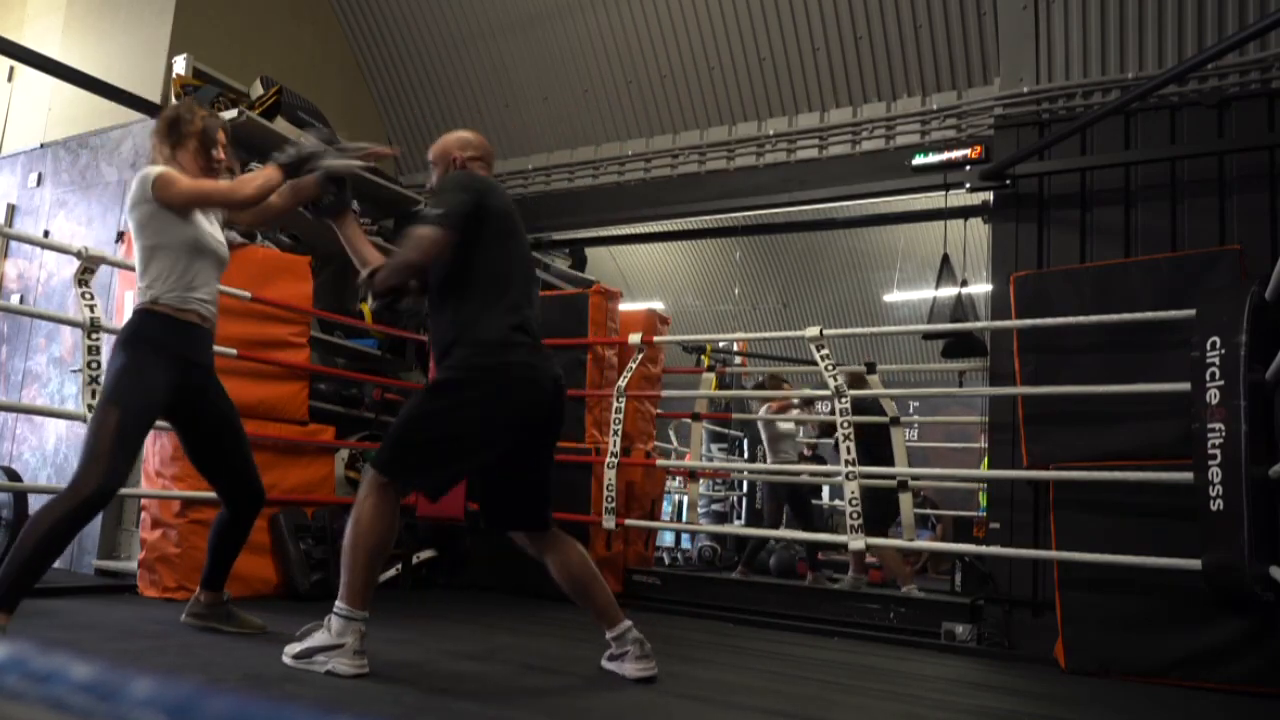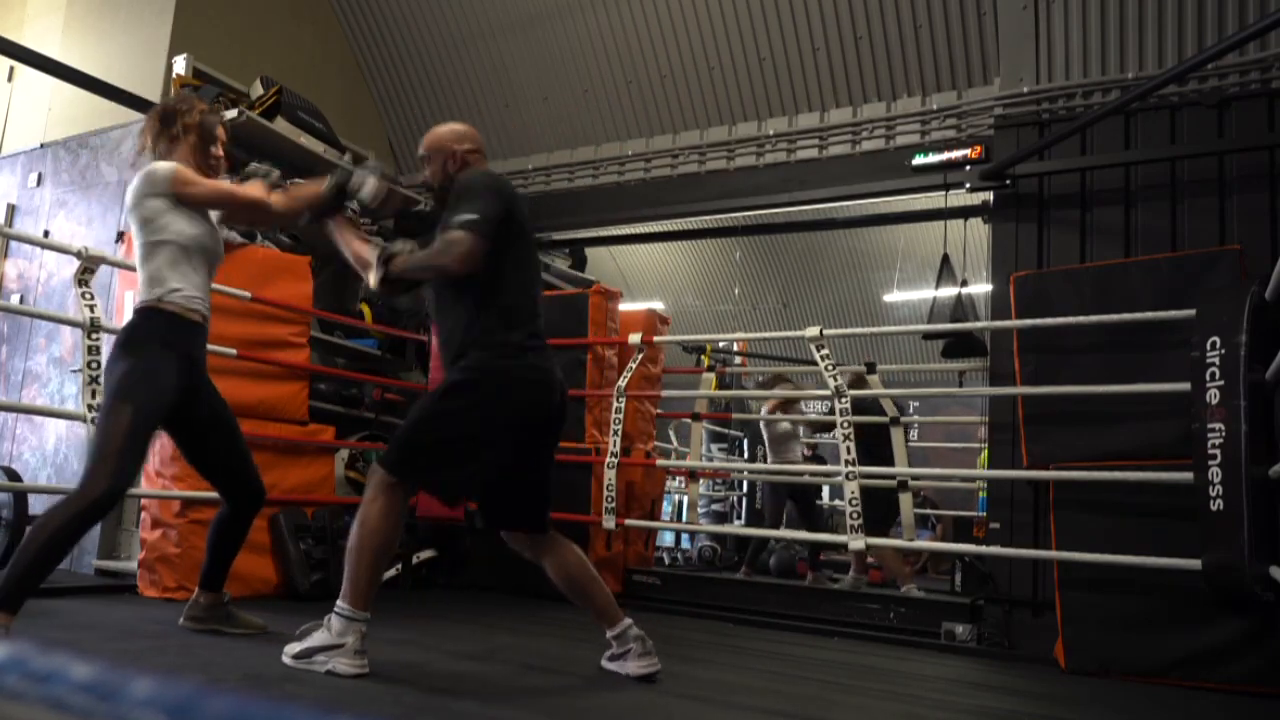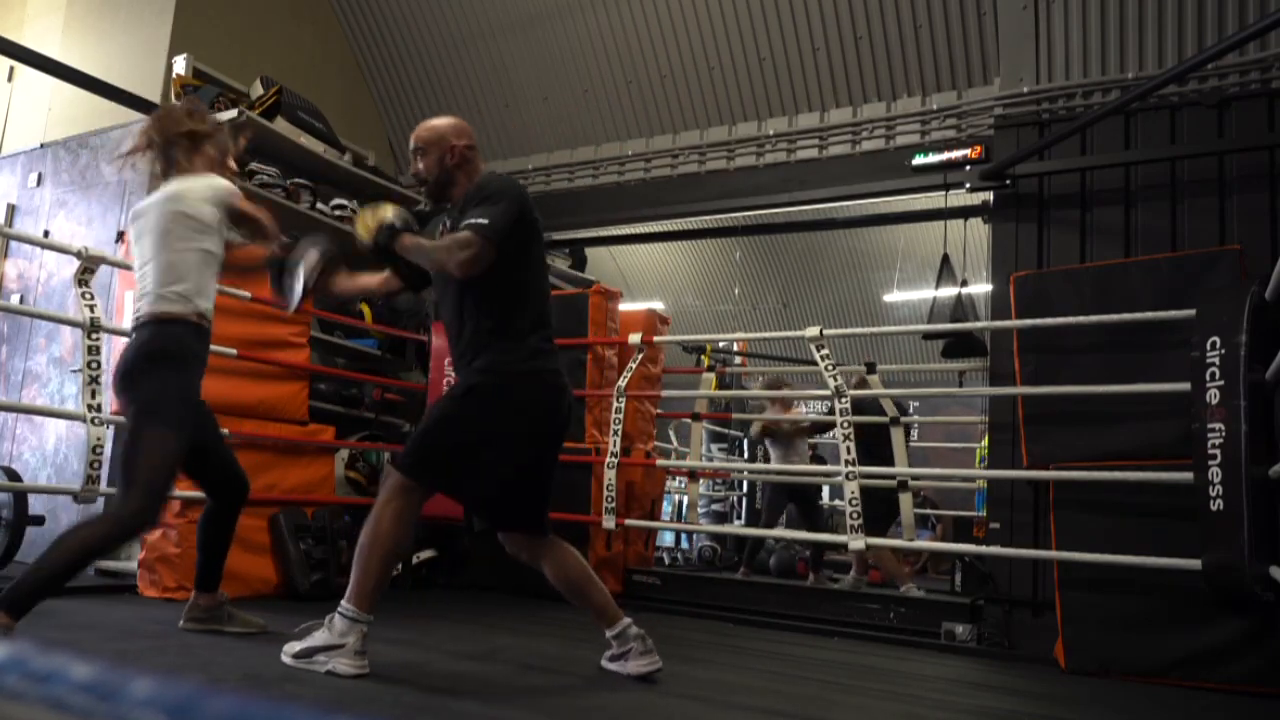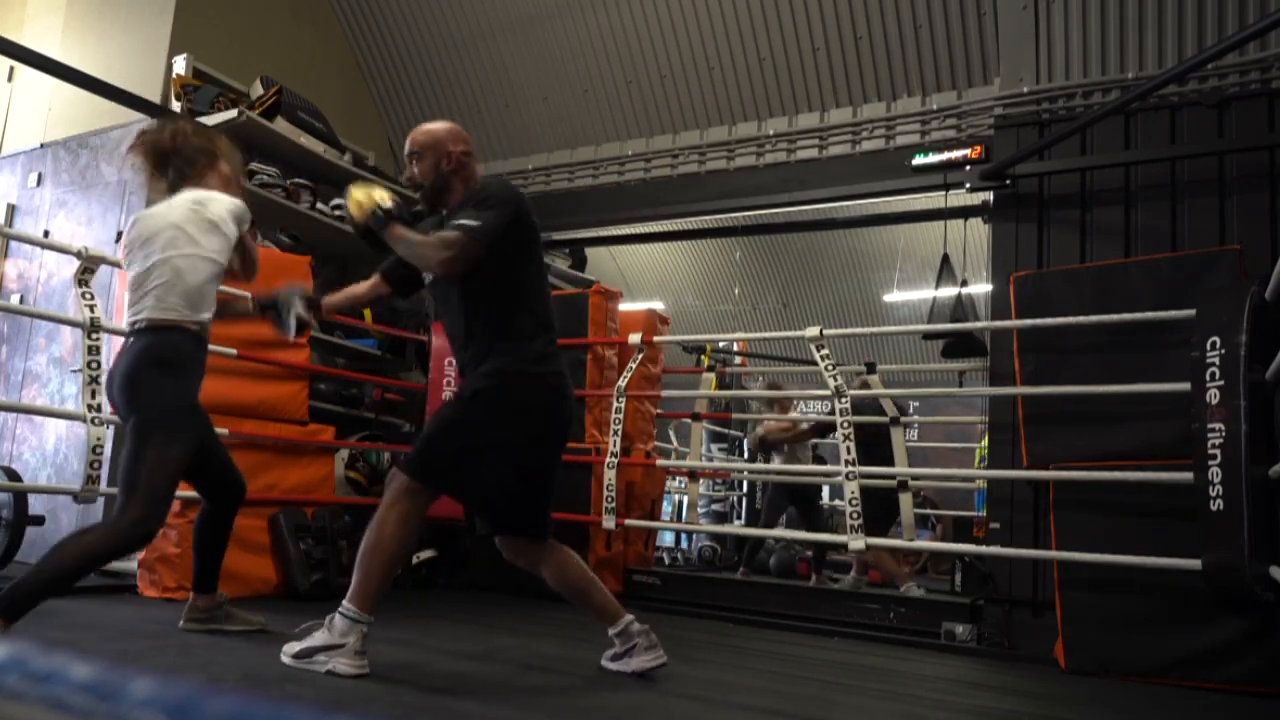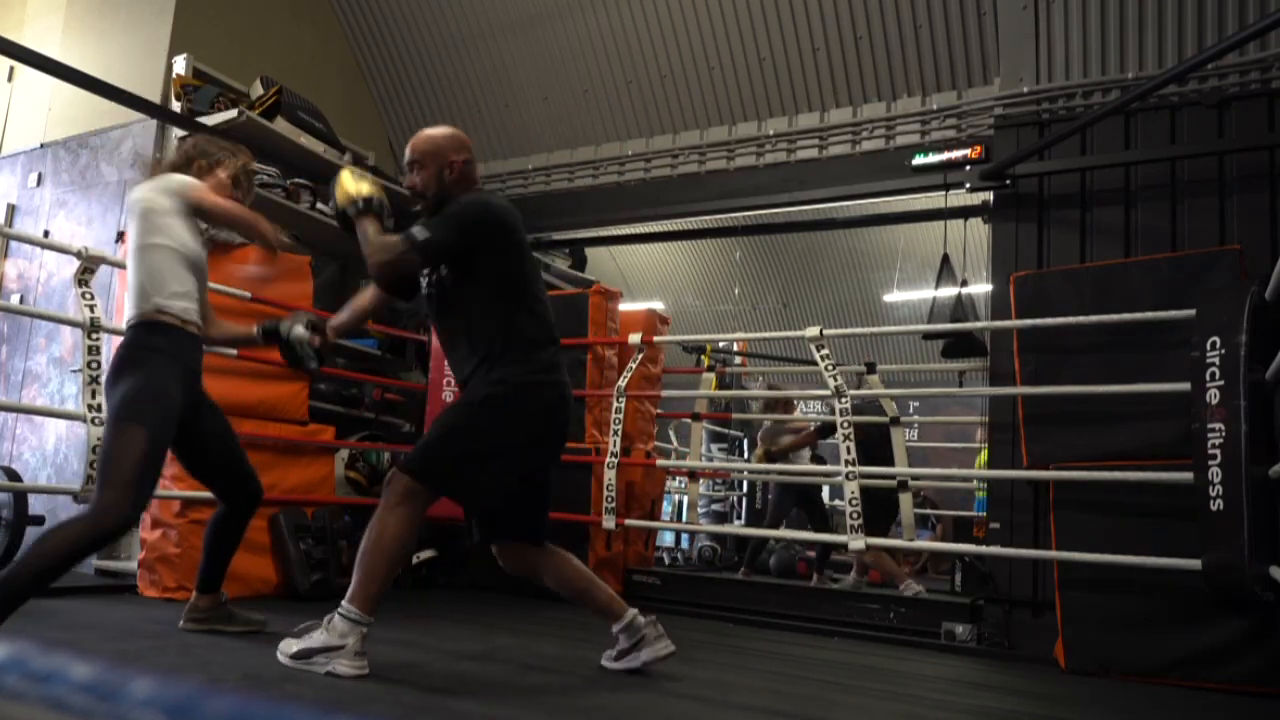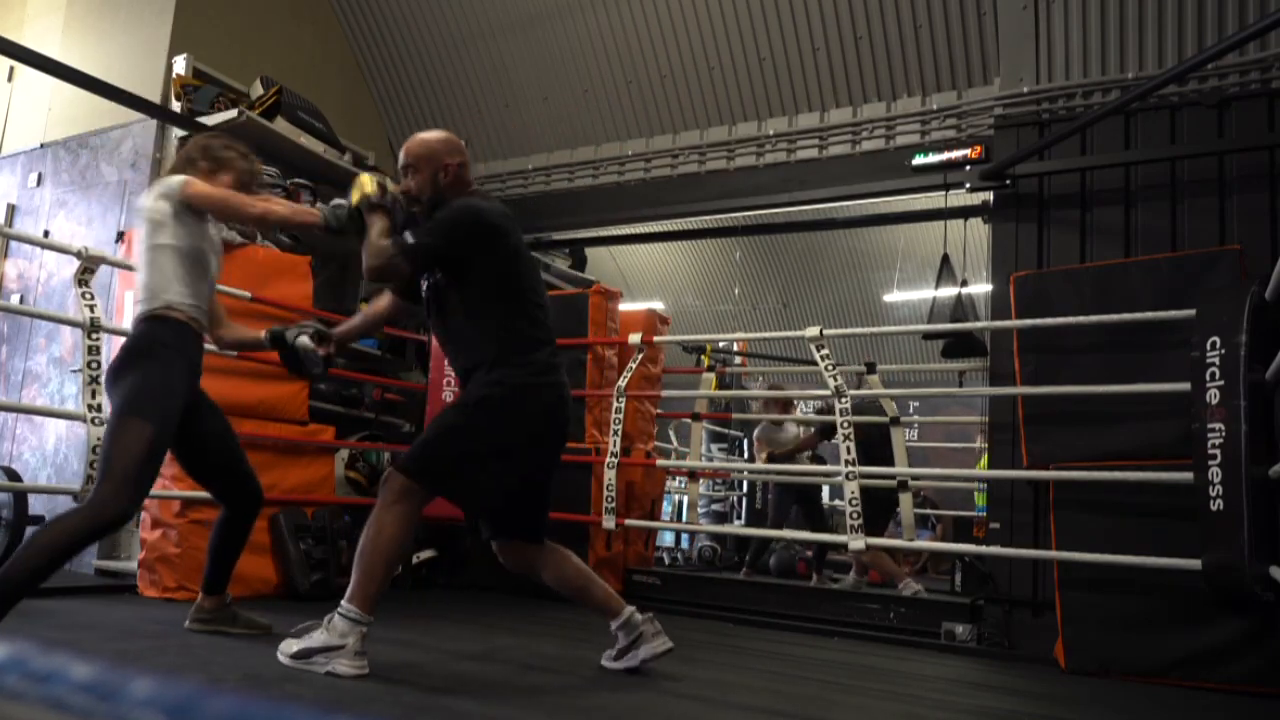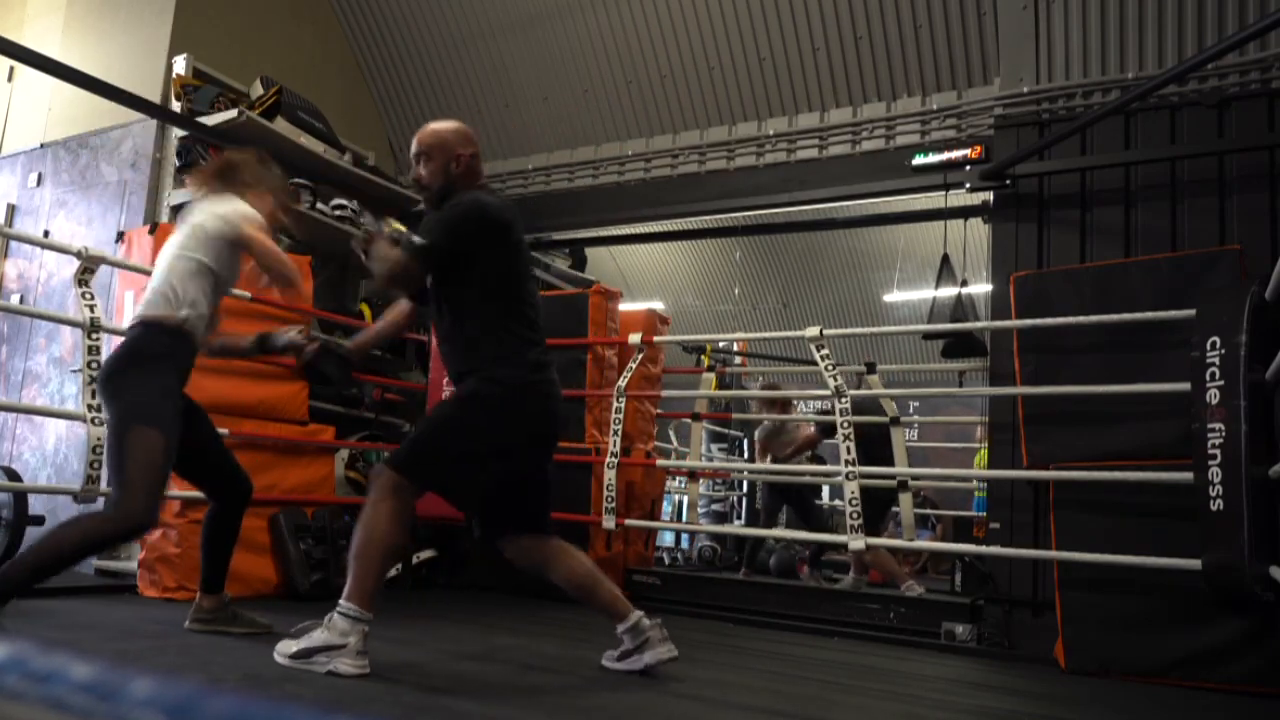
dt=0.1s
person 1, frame 1
left shoulder: (467, 187)
right shoulder: (489, 217)
left elbow: (414, 255)
right elbow: (391, 276)
left wrist: (381, 275)
right wrist: (347, 223)
left hip: (483, 378)
right hip: (532, 386)
left knee: (379, 485)
right knee: (533, 532)
left ankle: (342, 637)
right ankle: (628, 643)
person 1, frame 2
left shoulder: (483, 187)
right shoulder: (483, 217)
left elbow: (458, 258)
right elbow: (381, 273)
left wrist: (399, 264)
right wrist: (335, 222)
left hip: (493, 380)
right hip: (536, 389)
left knee: (387, 484)
right knee: (528, 534)
left ankle: (343, 637)
right ankle: (629, 642)
person 1, frame 3
left shoulder: (498, 192)
right shoulder: (454, 222)
left elbow: (463, 261)
left wrist: (398, 240)
left hip: (509, 383)
right hip: (529, 391)
left knee: (401, 486)
right knee: (525, 537)
left ankle: (345, 637)
right ankle: (629, 641)
person 1, frame 4
left shoulder: (496, 197)
right shoulder: (437, 227)
left elbow: (445, 259)
right elbow: (376, 287)
left wrist: (389, 228)
left hip: (514, 387)
right hip: (533, 396)
left knee: (407, 489)
right knee: (523, 542)
left ankle: (345, 637)
right ankle: (631, 637)
person 1, frame 5
left shoulder: (479, 214)
right shoulder: (447, 228)
left elbow: (383, 262)
right elbow: (379, 292)
left wrist: (362, 215)
right wrist: (320, 334)
left hip: (518, 395)
right hip: (521, 401)
left knee: (404, 489)
right knee: (517, 549)
left ankle: (344, 638)
right ankle: (636, 630)
person 1, frame 6
left shoulder: (470, 218)
right shoulder: (442, 235)
left elbow: (378, 266)
right elbow: (392, 299)
left wrist: (377, 216)
right wrist: (328, 340)
left hip: (516, 396)
right hip: (520, 401)
left knee: (400, 489)
right knee: (518, 547)
left ankle: (344, 638)
right ankle: (634, 627)
person 1, frame 7
left shoulder: (473, 212)
right shoulder: (460, 220)
left elbow: (391, 273)
right elbow: (412, 303)
left wrist: (381, 239)
right wrist: (349, 349)
left hip: (501, 394)
right hip: (527, 398)
left knee: (391, 486)
right knee: (525, 542)
left ankle: (344, 638)
right ankle: (641, 632)
person 2, frame 1
left shoulder: (204, 209)
right shoulder: (151, 182)
left elbow: (261, 209)
right elbow: (237, 193)
left wrist: (305, 171)
right wrist: (286, 160)
left hip: (195, 363)
right hip: (149, 348)
left knee: (245, 494)
right knee: (94, 486)
left ankle: (207, 602)
person 2, frame 2
left shoulder: (201, 203)
right shoulder: (156, 178)
left elbow: (280, 211)
right elbow: (257, 201)
left wrist: (337, 187)
right wrist: (262, 186)
left hip: (189, 360)
right hip: (152, 346)
left knee: (247, 492)
right knee: (103, 487)
left ankle: (207, 602)
person 2, frame 3
left shoulder: (145, 212)
right shoulder: (210, 190)
right elbow: (267, 230)
left hip: (155, 359)
right hip: (169, 360)
left knee: (231, 489)
right knee: (134, 513)
left ankle: (205, 602)
person 2, frame 4
left shoulder: (140, 226)
right shoulder: (223, 205)
right elbow: (248, 267)
left wrist: (257, 307)
left hip: (145, 367)
right hip: (167, 369)
left knee: (227, 490)
right knee: (136, 525)
left ankle: (204, 603)
person 2, frame 5
left shoulder: (188, 239)
right shoulder: (158, 191)
left elbow: (209, 327)
right elbow: (249, 222)
left wrist: (269, 330)
right wrist: (272, 238)
left hip: (180, 376)
right hip: (151, 364)
left knee: (244, 493)
right knee: (114, 515)
left ankle: (205, 603)
person 2, frame 6
left shoulder: (202, 240)
right shoulder: (169, 192)
left elbow: (220, 330)
right elbow: (265, 214)
left wrist: (277, 337)
right wrist: (324, 216)
left hip: (179, 371)
right hip: (153, 361)
left knee: (245, 496)
right knee: (111, 506)
left ankle: (212, 604)
person 2, frame 7
left shoulder: (202, 227)
right shoulder: (230, 212)
left elbow: (204, 338)
right elbow: (289, 281)
left wrist: (266, 341)
left hip: (158, 378)
right hip: (145, 370)
left knee: (234, 489)
right knee: (132, 514)
left ankle: (211, 604)
person 3, frame 1
left shoulder: (854, 405)
right shoulder: (885, 403)
left elbow: (825, 429)
left knee: (873, 537)
left ankle: (909, 589)
right ankle: (855, 577)
person 3, frame 2
left shoulder: (853, 404)
right shoulder: (890, 404)
left knee: (872, 539)
right knee: (861, 528)
left ankle: (909, 589)
right ankle: (856, 578)
person 3, frame 3
left shoulder: (852, 404)
right shoulder: (895, 406)
left hip: (873, 484)
right knee: (862, 531)
left ankle: (909, 589)
right ankle: (855, 578)
person 3, frame 4
left shoulder: (850, 406)
right shoulder: (894, 407)
left elbow: (809, 433)
right knee: (864, 532)
left ankle: (910, 588)
right ankle: (857, 578)
person 3, frame 5
left shoulder: (850, 412)
left elbow: (810, 437)
left wrist: (772, 452)
left hip: (873, 486)
left knee: (867, 546)
right knee: (862, 534)
left ankle: (909, 587)
right ankle: (857, 578)
person 3, frame 6
left shoulder: (848, 411)
right shoulder: (886, 411)
left elbow: (812, 440)
left wrist: (776, 456)
left hip: (871, 485)
left knee: (865, 546)
right knee: (863, 535)
left ankle: (909, 587)
right ankle: (857, 579)
person 3, frame 7
left shoulder: (848, 408)
right shoulder: (884, 408)
left elbow: (813, 439)
left knee: (866, 545)
left ankle: (909, 587)
right ankle: (856, 579)
person 4, frame 1
left shoulder: (792, 413)
right shoulder: (766, 412)
right elbow: (784, 405)
right wrist: (801, 403)
left knee: (811, 527)
right knee: (771, 525)
left ankle: (813, 574)
right ankle: (742, 570)
person 4, frame 2
left shoulder: (794, 412)
right shoulder: (767, 413)
right elbow: (777, 403)
left knee: (815, 527)
right knee: (772, 525)
left ankle: (814, 574)
right ankle: (746, 570)
person 4, frame 3
left shoulder: (798, 414)
right shoulder: (768, 420)
right elbow: (755, 432)
left hip: (803, 480)
right hip: (778, 480)
left knee: (818, 530)
right knee: (766, 525)
left ankle: (816, 575)
right ankle: (744, 570)
person 4, frame 4
right shoulder: (767, 426)
left elbow: (790, 425)
right elbow: (755, 443)
left wrist: (765, 433)
left hip: (804, 482)
right hip: (781, 482)
left knee: (819, 531)
right knee: (765, 526)
left ankle: (818, 576)
right ankle: (744, 570)
person 4, frame 5
left shoulder: (795, 419)
right shoulder: (767, 430)
left elbow: (804, 426)
right elbow: (759, 458)
right wrist: (765, 453)
left hip: (807, 481)
right hip: (785, 483)
left knee: (825, 531)
right knee: (770, 525)
left ankle: (819, 576)
right ankle: (745, 571)
person 4, frame 6
left shoulder: (794, 420)
right shoulder: (762, 431)
right elbow: (761, 460)
right wrist: (768, 457)
right hip: (783, 483)
left knee: (822, 530)
right knee: (774, 527)
left ankle: (818, 575)
right ankle: (747, 571)
person 4, frame 7
left shoulder: (797, 423)
right shoulder: (762, 432)
right elbow: (761, 463)
left hip: (798, 485)
right hip: (775, 485)
left knee: (821, 530)
right knee: (765, 526)
left ankle: (811, 569)
right ankle: (745, 571)
